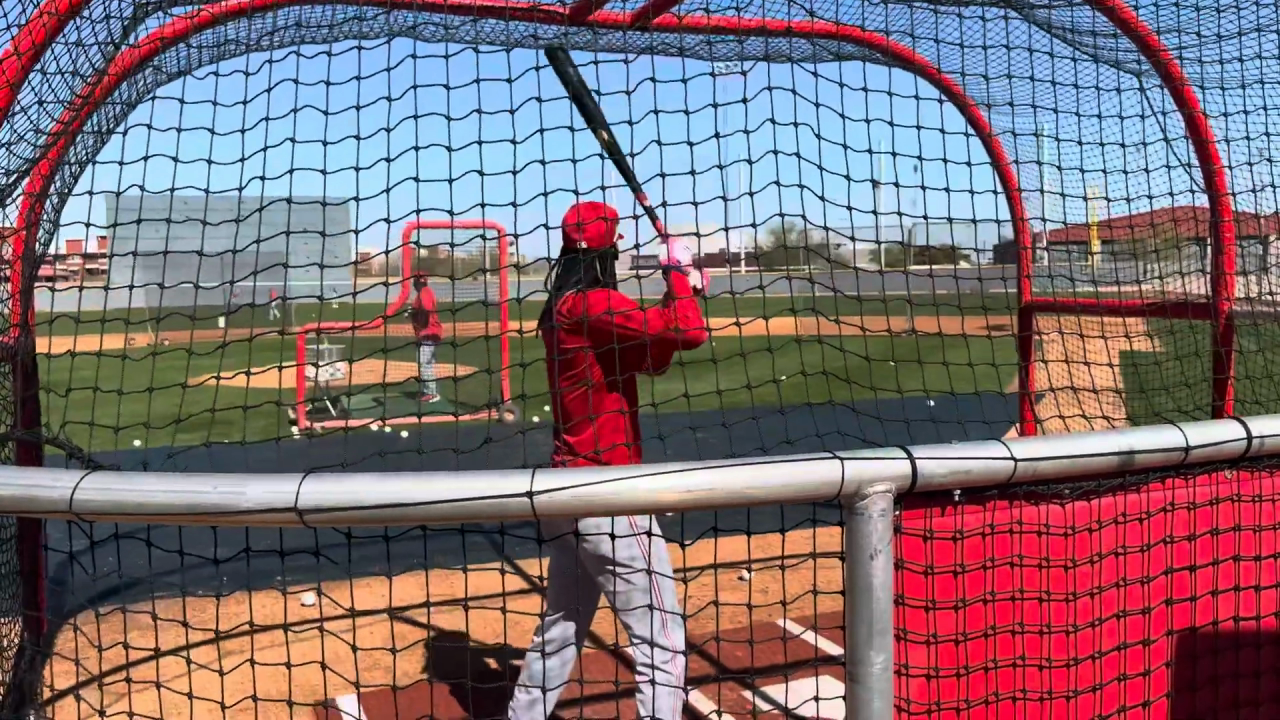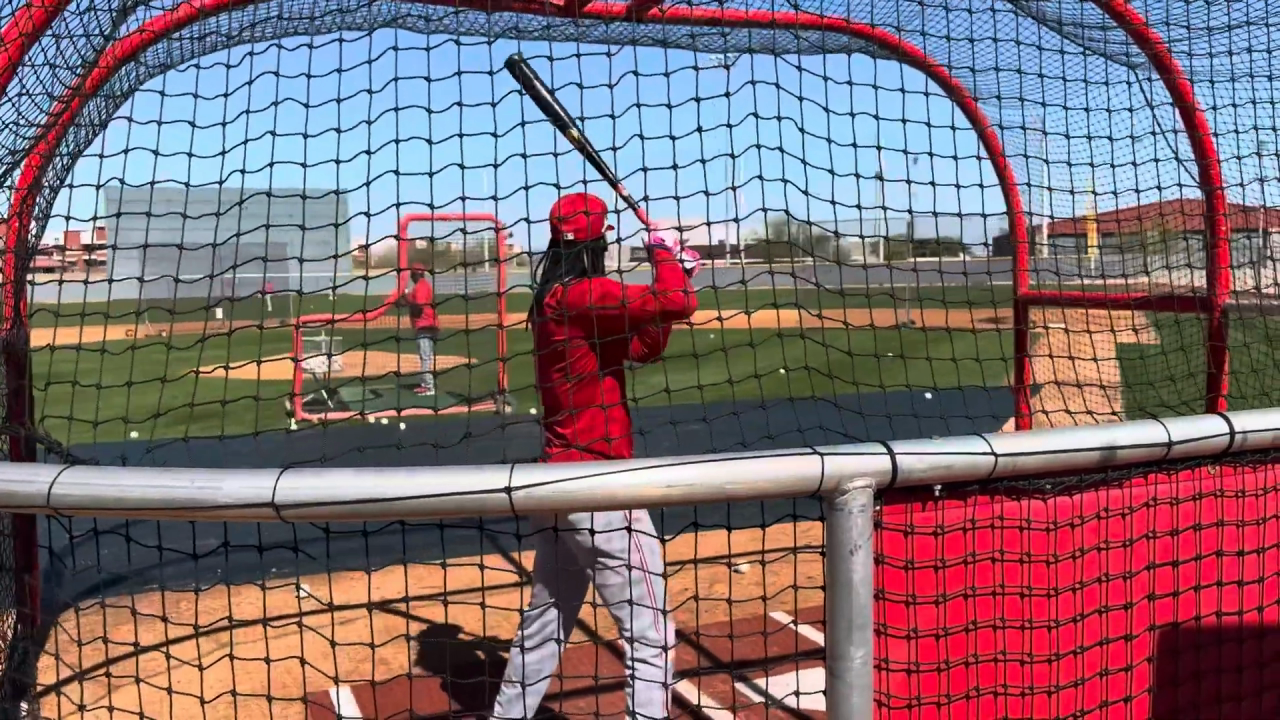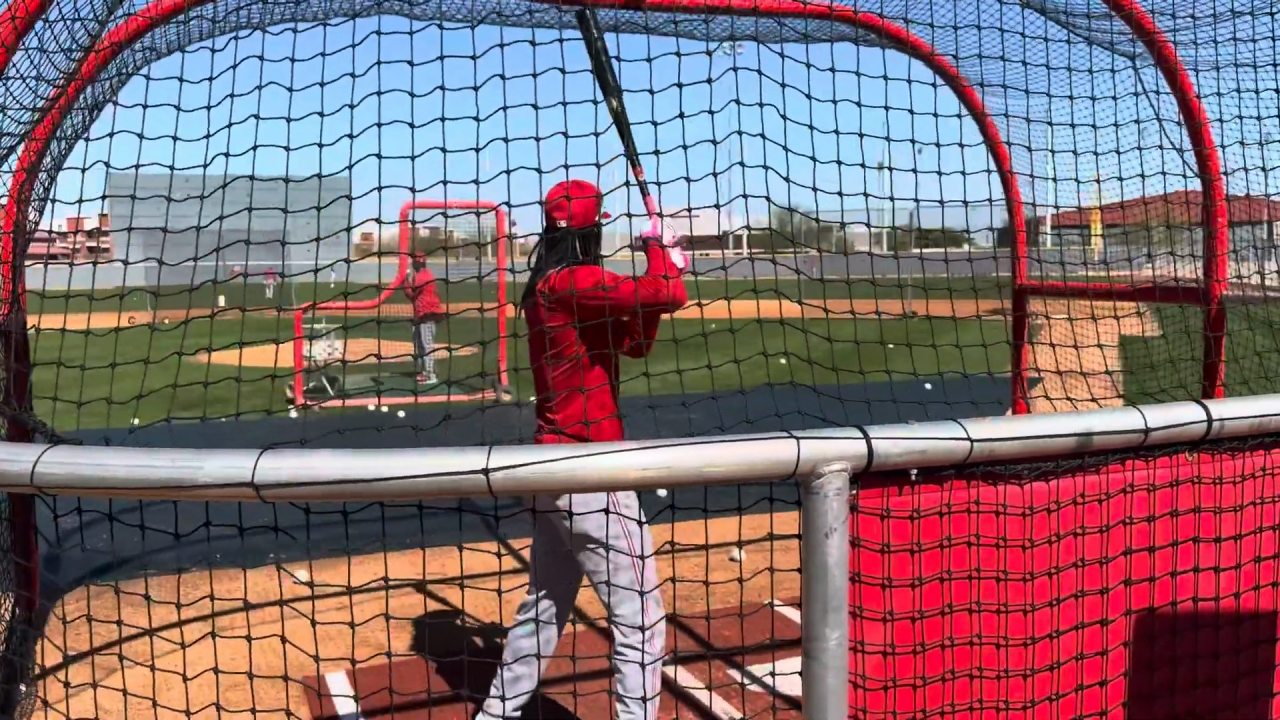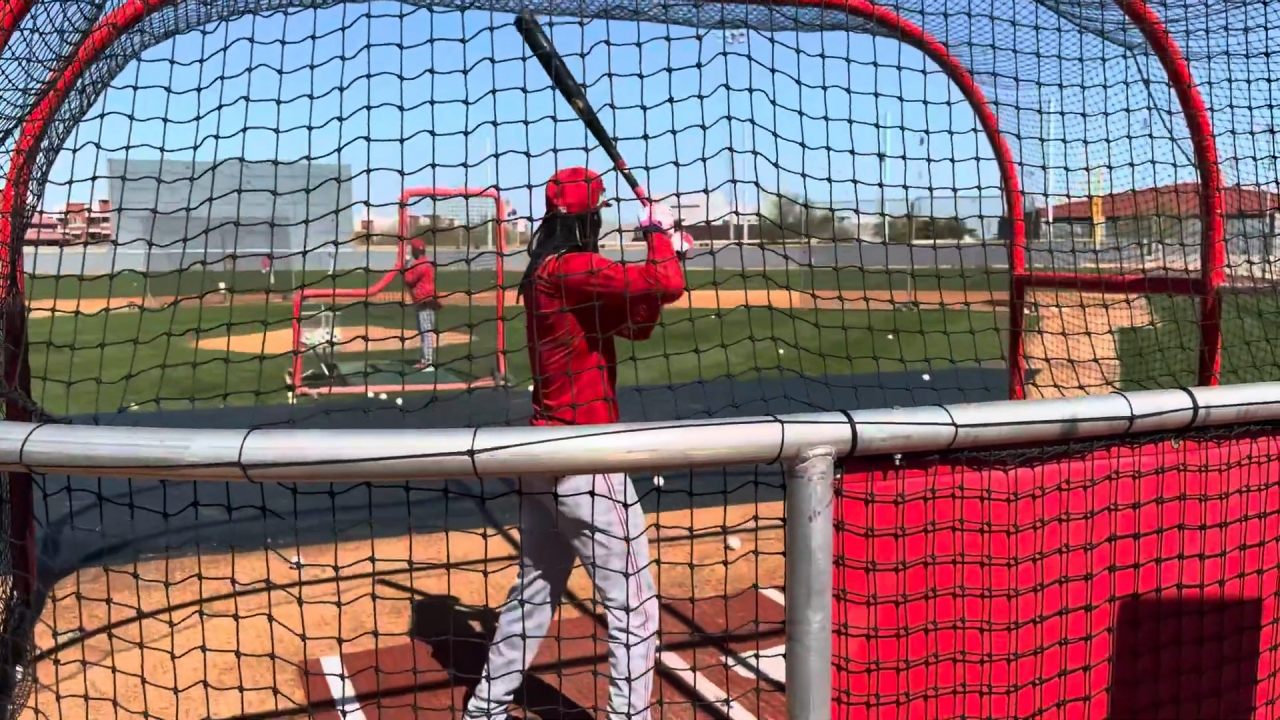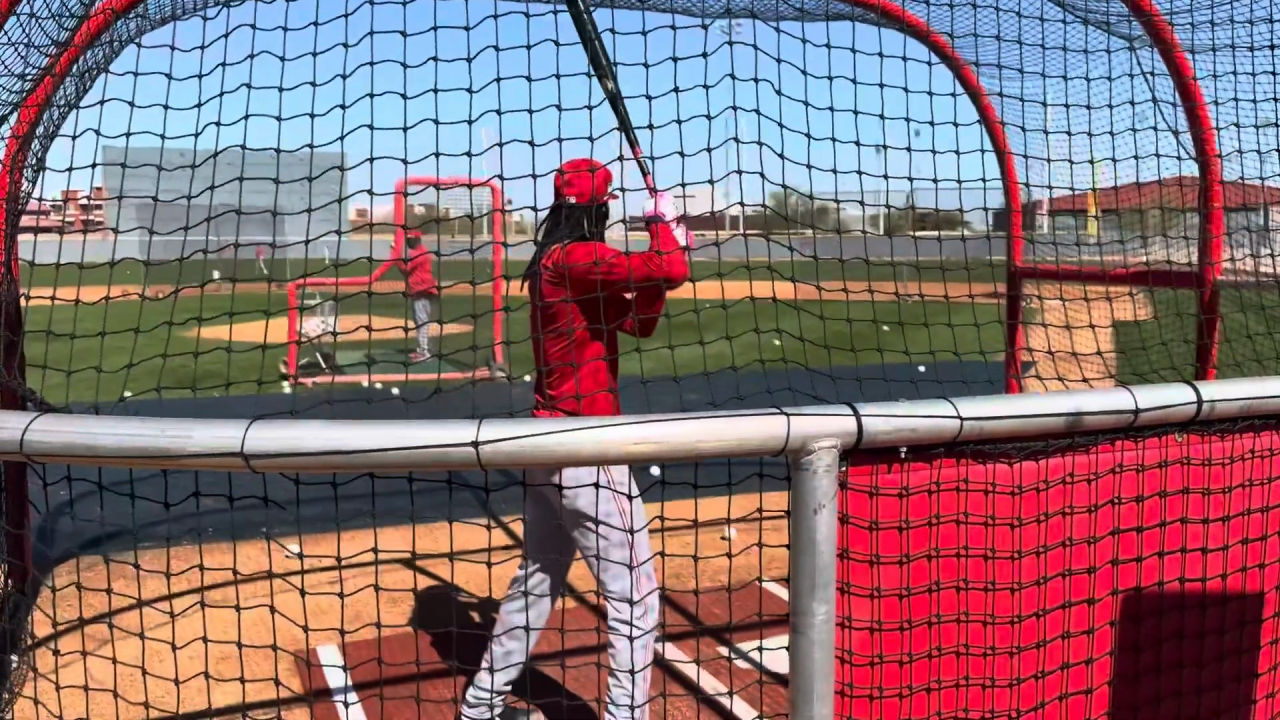
dt=0.4s
person 1, frame 1
left shoulder: (564, 307)
right shoulder: (594, 303)
left elbow: (652, 358)
right elbow: (691, 333)
left wrist: (679, 290)
right wrist: (675, 271)
left knee: (561, 630)
right knee: (663, 639)
person 1, frame 2
left shoulder: (554, 299)
right shoulder: (584, 294)
left elbow: (644, 345)
right elbow: (679, 304)
left wrist: (670, 274)
right wrist: (661, 250)
left knee: (546, 620)
right knee: (652, 633)
person 1, frame 3
left shoulder: (546, 288)
right shoulder: (575, 281)
left elbow: (635, 341)
right elbow: (671, 297)
left wrist: (660, 267)
right wrist: (655, 245)
left knee: (543, 607)
right knee: (641, 622)
person 1, frame 4
left shoulder: (549, 273)
right shoulder: (571, 268)
left elbow: (636, 323)
right elbow: (669, 285)
left wrist: (663, 252)
right wrist: (658, 231)
left knee: (534, 592)
right knee: (634, 606)
person 1, frame 5
left shoulder: (556, 262)
right shoulder: (576, 258)
left elbow: (640, 321)
right elbow: (672, 273)
left wrist: (663, 244)
right wrist: (661, 223)
left knee: (536, 582)
right knee: (635, 597)
